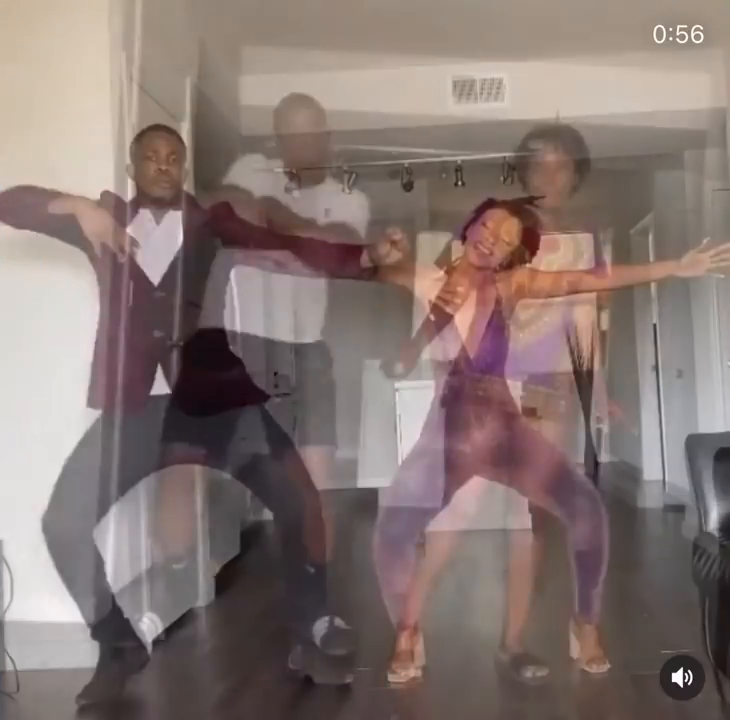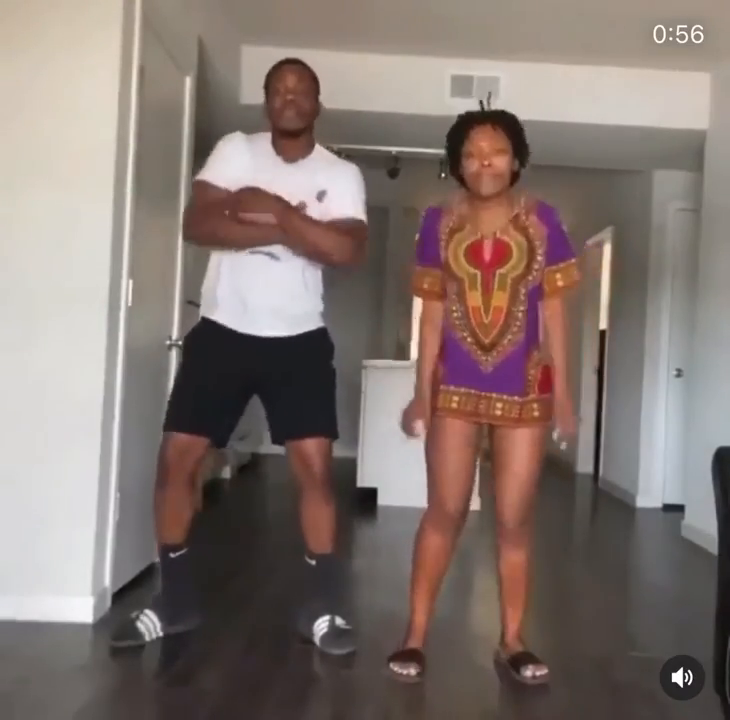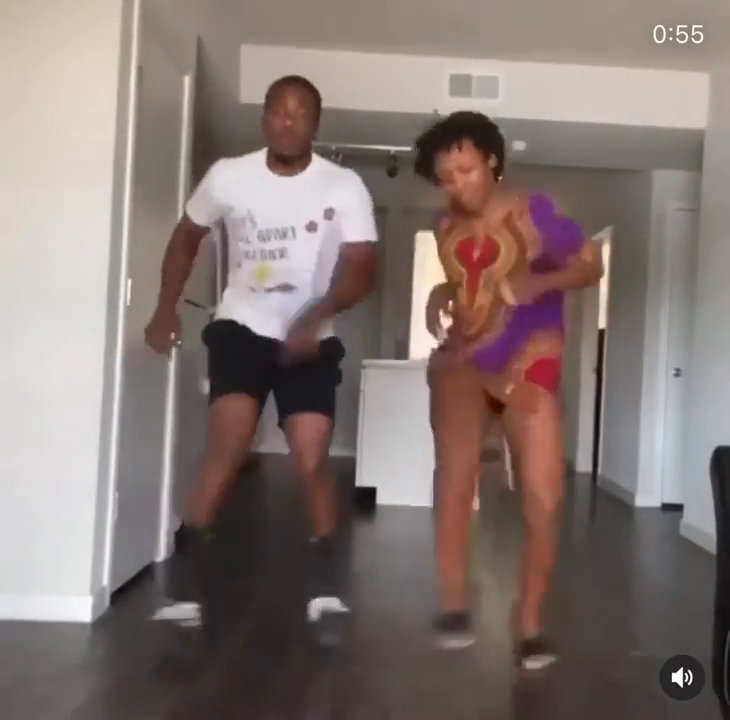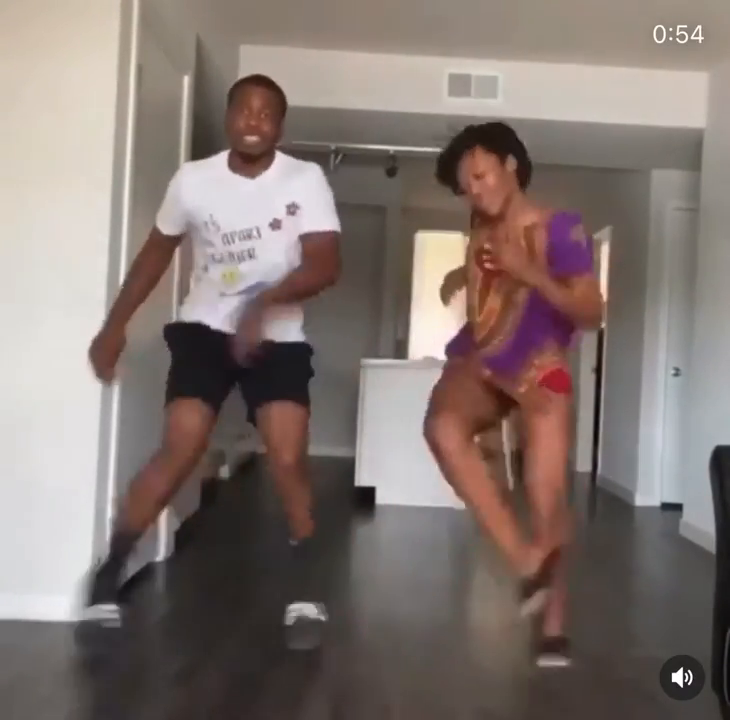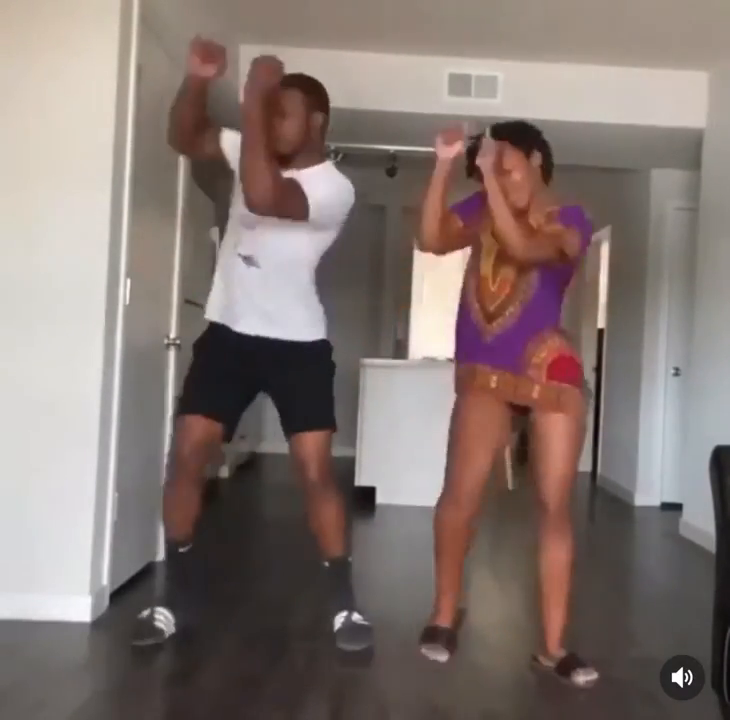
dt=1s
person 1, frame 1
left shoulder: (214, 217)
right shoulder: (105, 220)
left elbow: (316, 253)
right wrist: (74, 206)
left hip: (220, 386)
right hip: (140, 394)
left knee: (296, 502)
right knee: (63, 518)
left ankle: (311, 631)
right ankle: (117, 640)
person 1, frame 2
left shoulder: (342, 175)
right shoulder: (235, 149)
left elbow: (346, 251)
right elbow: (197, 223)
left wrist: (269, 206)
right wrist: (274, 225)
left hip: (298, 339)
right hip: (222, 331)
left knee: (314, 469)
right knee: (176, 459)
left ankle: (322, 605)
right ankle: (175, 600)
person 1, frame 3
left shoulder: (344, 187)
right shoulder: (226, 176)
left elbow: (361, 270)
right elbow: (186, 237)
left wrist: (316, 315)
right wrist: (165, 310)
left hip: (309, 340)
right hip: (241, 328)
left knee: (312, 458)
right knee: (227, 442)
left ankle: (325, 588)
person 1, frame 4
left shoulder: (306, 180)
right shoulder: (192, 180)
left elbow: (326, 264)
right elbow: (157, 250)
left wrist: (263, 304)
right wrist: (115, 325)
left hip: (276, 340)
right hip: (205, 332)
left knee: (287, 455)
right knee: (178, 449)
left ankle: (303, 592)
right ankle: (105, 586)
person 1, frame 5
left shoulder: (333, 187)
right shoulder: (253, 148)
left elbow: (263, 198)
right elbow: (186, 140)
left wrist: (256, 109)
right wrist: (197, 81)
left hip: (296, 343)
right hip: (229, 333)
left knee: (315, 471)
right knee: (187, 457)
left ankle: (343, 600)
right ankle: (178, 590)
person 2, frame 1
left shoulder: (516, 279)
right shoulder: (448, 278)
right hip: (481, 400)
left knee: (585, 515)
right knee: (392, 535)
left ankle: (583, 629)
right ankle: (407, 635)
person 2, frame 2
left shoulder: (542, 222)
right shoulder: (438, 224)
left elbow: (552, 310)
right elbow: (433, 313)
left wrist: (563, 392)
right wrist: (422, 394)
left hip: (523, 390)
right hip: (454, 388)
left knee: (512, 519)
right knee: (447, 510)
left ankle: (513, 640)
right ankle: (415, 636)
person 2, frame 3
left shoulder: (535, 214)
right shoulder: (449, 228)
left elbow: (589, 269)
left wrist: (537, 283)
right wrist: (442, 296)
left hip: (529, 367)
right hip: (463, 362)
left knee: (542, 503)
right knee: (455, 466)
left ankle: (529, 626)
right ankle: (454, 598)
person 2, frame 4
left shoulder: (558, 230)
right shoulder: (483, 225)
left elbow: (589, 313)
left wrist: (526, 274)
right wrist: (463, 276)
left hip: (539, 375)
right hip: (475, 365)
left knee: (548, 505)
right knee: (442, 426)
left ankle: (552, 624)
right ankle: (525, 558)
person 2, frame 5
left shoulder: (569, 223)
right shoulder: (481, 207)
left elbow: (524, 250)
right elbow: (431, 241)
left wrist: (494, 186)
right wrist: (443, 170)
left hip: (548, 376)
right hip: (482, 372)
left knee: (554, 508)
right knee: (462, 493)
left ankle: (553, 645)
right ankle: (444, 615)
